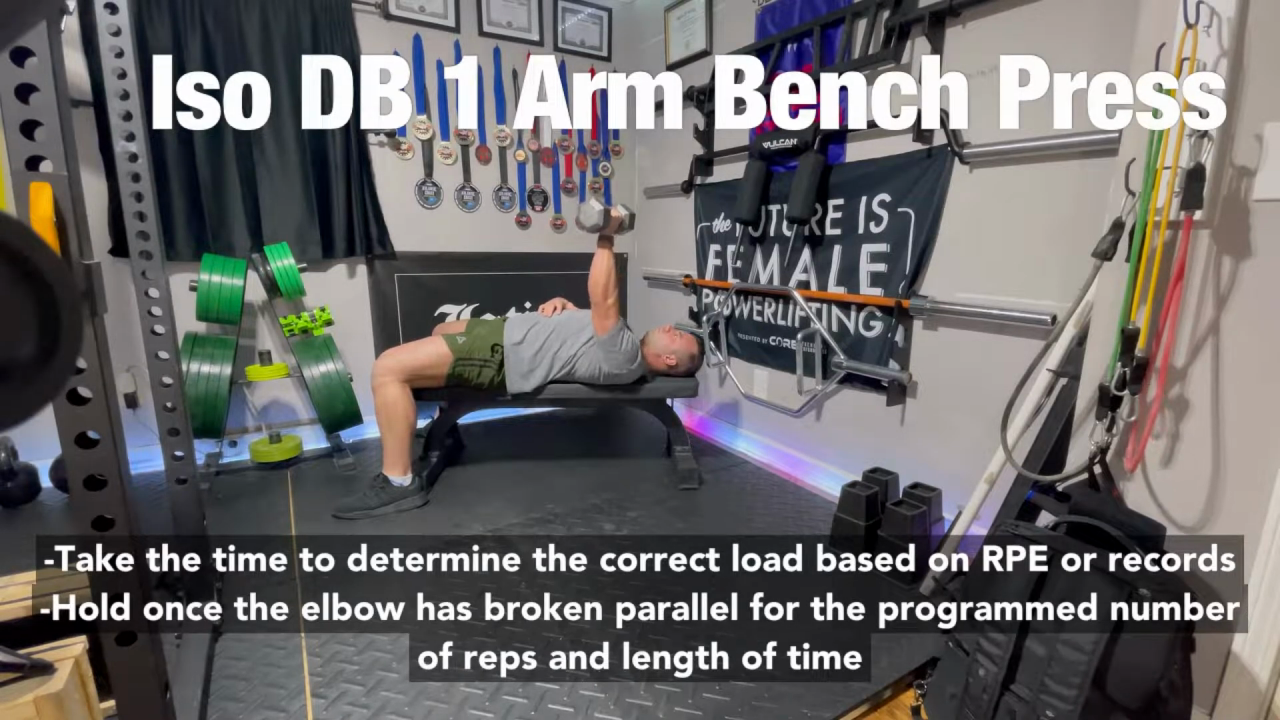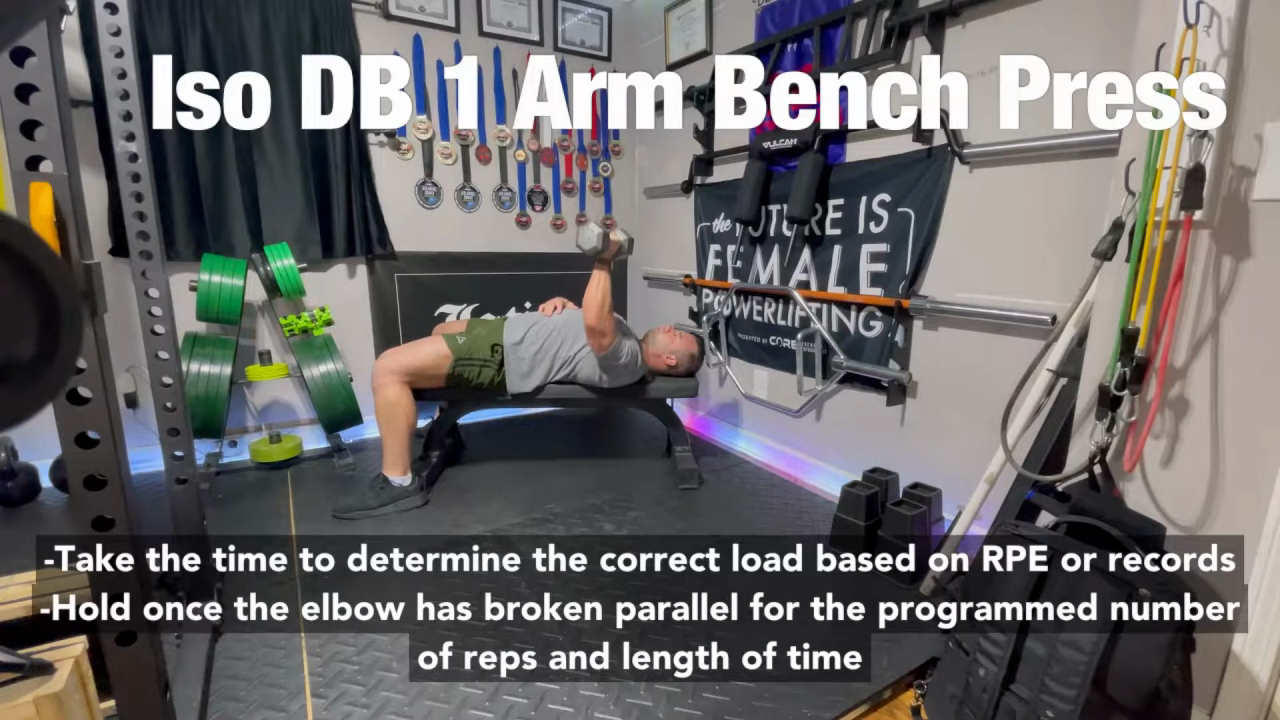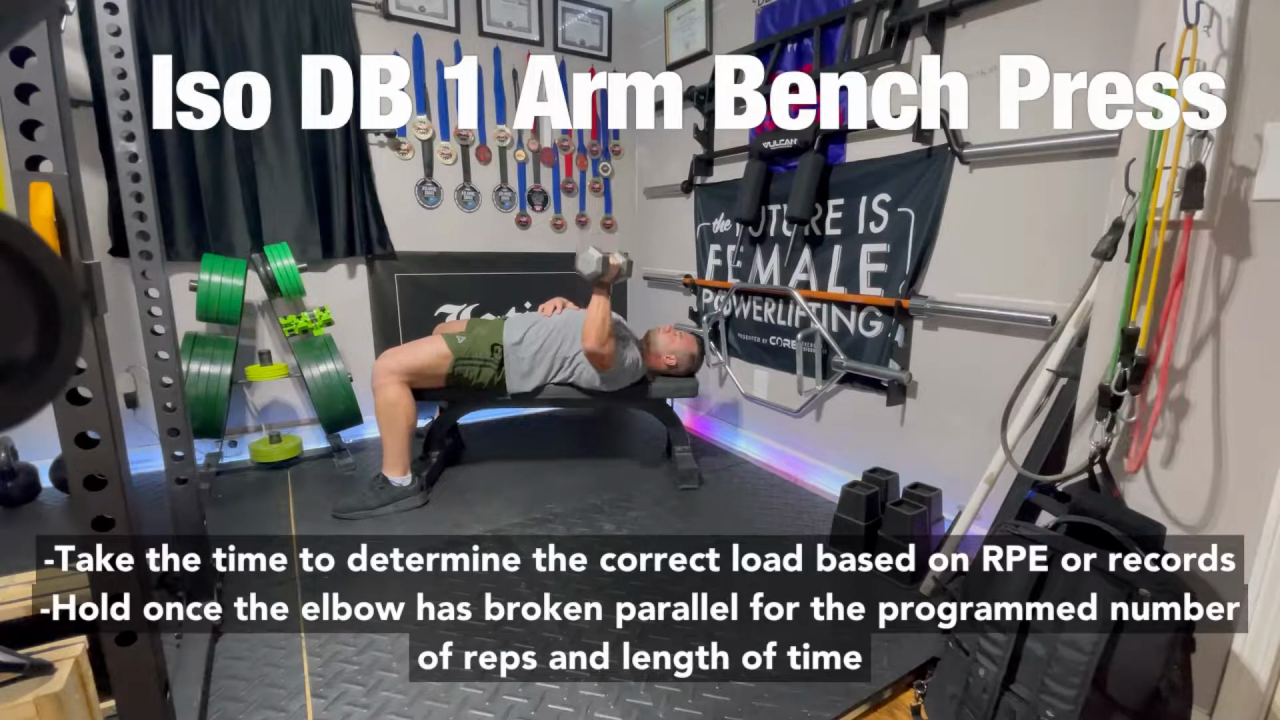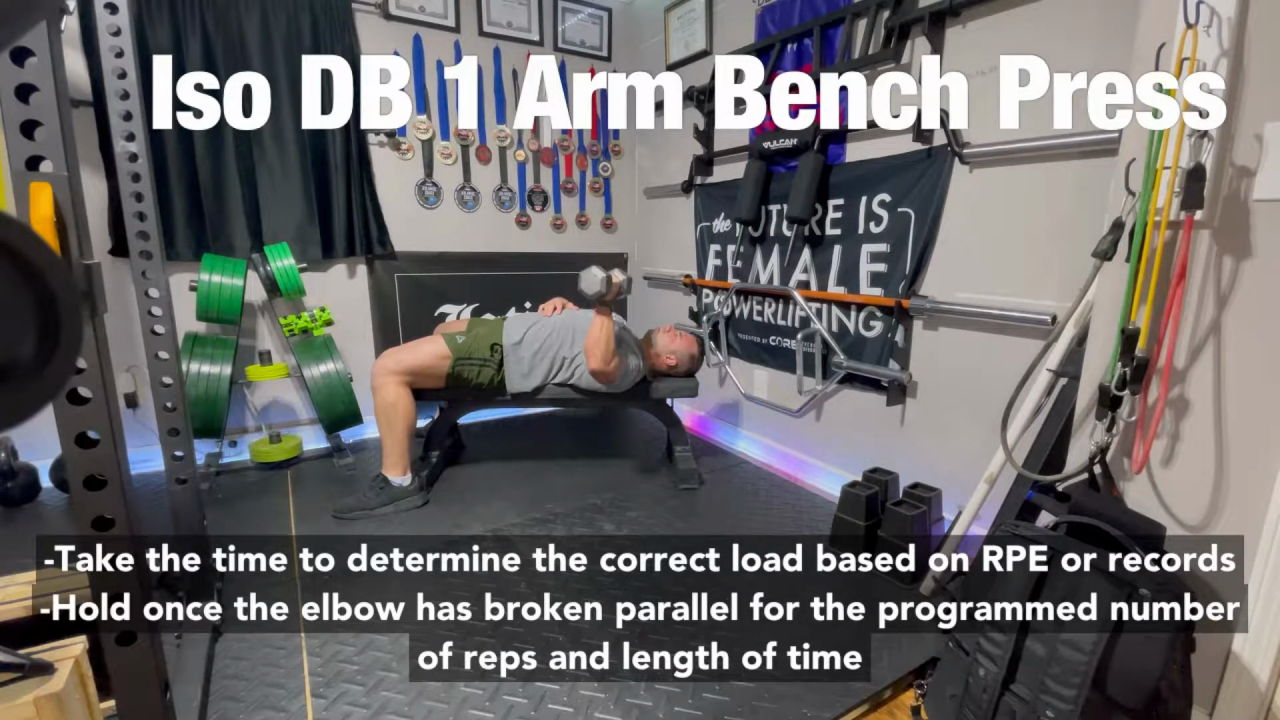
dt=0.3s
person 1, frame 1
left shoulder: (624, 359)
right shoulder: (629, 343)
left elbow: (603, 300)
right elbow: (591, 319)
left wrist: (606, 237)
right wrist: (564, 303)
left hip: (504, 355)
left knee: (389, 368)
right knee: (442, 330)
left ankle: (399, 481)
person 1, frame 2
left shoulder: (624, 363)
right shoulder: (628, 342)
left elbow: (593, 323)
right elbow: (586, 319)
left wrist: (604, 261)
right wrist: (563, 302)
left hip: (503, 355)
right hip: (509, 331)
left knee: (389, 368)
right knee: (441, 330)
left ankle: (399, 482)
person 1, frame 3
left shoulder: (626, 365)
right shoulder: (630, 342)
left elbow: (593, 344)
right elbow: (587, 325)
left wrist: (603, 283)
right wrist: (564, 302)
left hip: (504, 354)
right hip: (509, 330)
left knee: (390, 368)
right knee: (441, 330)
left ankle: (399, 483)
person 1, frame 4
left shoulder: (628, 368)
right shoulder: (628, 342)
left elbow: (598, 363)
right elbow: (584, 324)
left wrist: (604, 301)
right wrist: (563, 303)
left hip: (504, 355)
left knee: (388, 369)
right knee: (442, 331)
left ankle: (398, 483)
